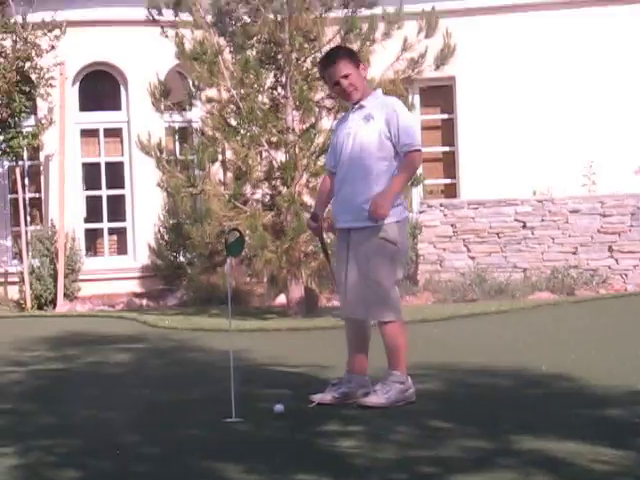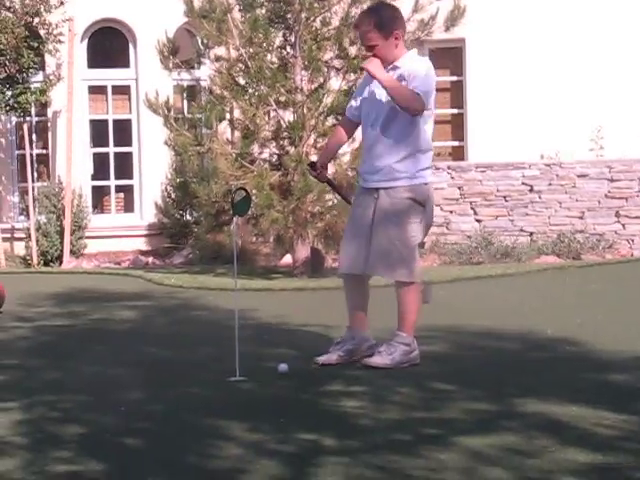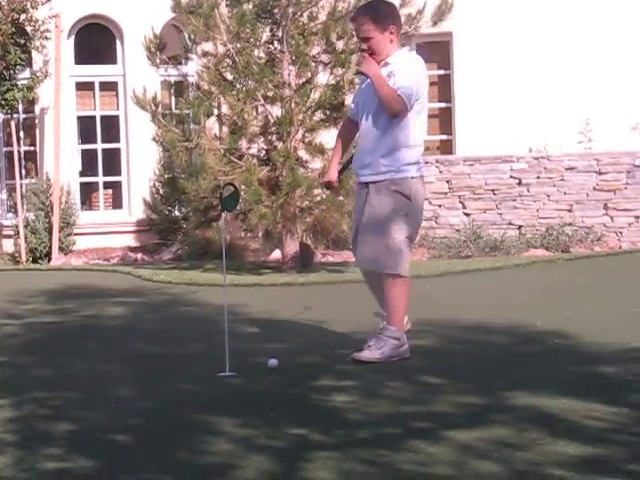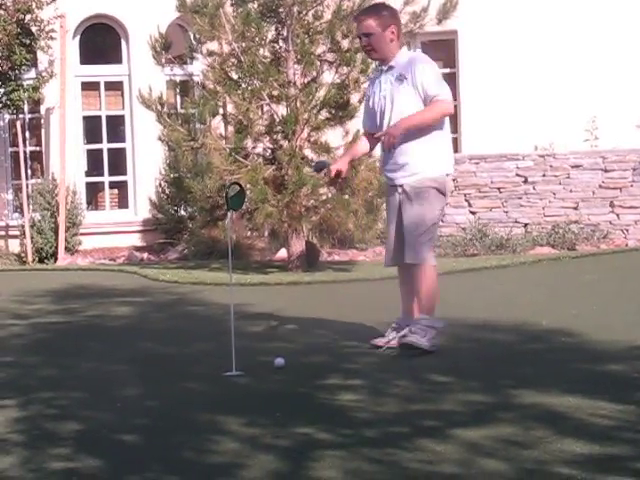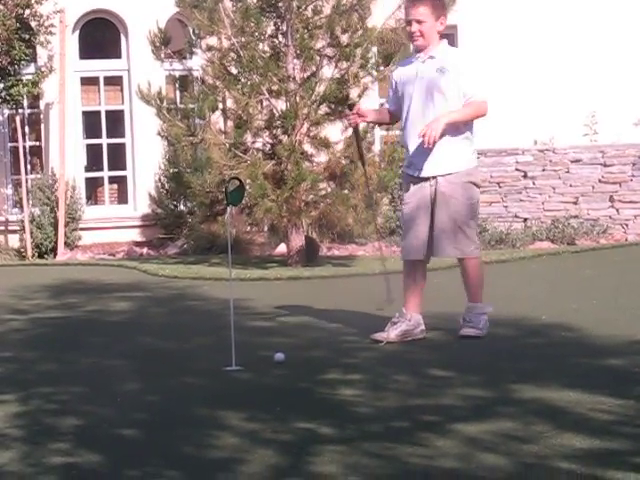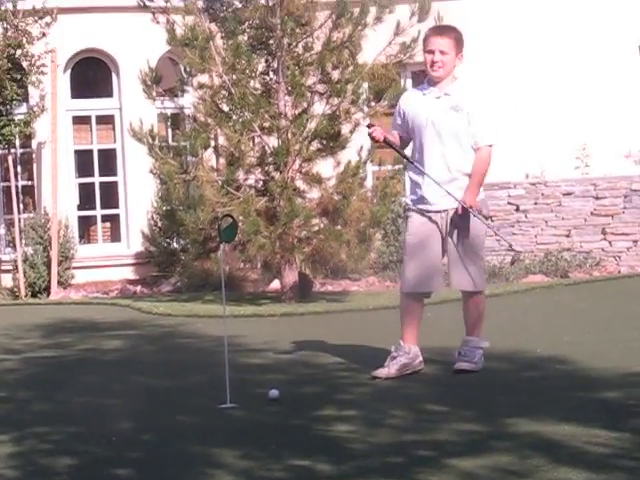
dt=0.4s
person 1, frame 1
left shoulder: (389, 108)
right shoulder: (341, 124)
left elbow: (414, 156)
right elbow: (332, 174)
left wrist: (388, 196)
right wrist: (318, 211)
left hip: (380, 226)
right hip: (347, 226)
left knee: (383, 303)
right knee: (353, 305)
left ankle: (400, 380)
right ankle: (355, 378)
person 1, frame 2
left shoulder: (419, 68)
right shoulder: (368, 81)
left elbow: (415, 105)
right elbow: (348, 124)
left wrist: (381, 76)
right wrist: (323, 158)
left hip: (406, 185)
right hip: (369, 185)
left knee: (402, 264)
right knee: (352, 262)
left ankle: (405, 343)
right ankle: (357, 336)
person 1, frame 3
left shoulder: (411, 66)
right shoulder: (371, 74)
left elbow: (396, 107)
right elbow: (352, 121)
left wrist: (375, 73)
right wrist: (333, 165)
left hip: (397, 179)
right hip: (366, 178)
left knee: (391, 257)
right knee: (365, 257)
left ankle: (393, 337)
right ankle: (394, 317)
person 1, frame 4
left shoulder: (418, 64)
right shoulder: (375, 83)
left elbow: (445, 106)
right elbow: (370, 135)
left wrist: (403, 125)
right wrist: (344, 159)
left hip: (426, 175)
right hip: (397, 179)
left knee: (419, 249)
right knee: (402, 254)
left ankle: (427, 324)
right ankle: (409, 322)
person 1, frame 5
left shoulder: (455, 61)
right shoulder: (402, 70)
left elbow: (480, 106)
right elbow: (393, 113)
left wrist: (442, 120)
right wrist: (367, 115)
left hip: (456, 169)
right hip: (415, 172)
left knee: (463, 243)
right knee: (413, 248)
left ankle: (477, 312)
right ankle: (411, 318)
person 1, frame 6
left shoulder: (468, 100)
right shoulder: (410, 99)
left elbow: (484, 150)
left wrist: (471, 194)
right wrist: (384, 135)
left hip: (463, 205)
right hip: (422, 205)
left knee: (470, 278)
right knee: (412, 279)
left ankle: (472, 346)
right ankle: (407, 351)
